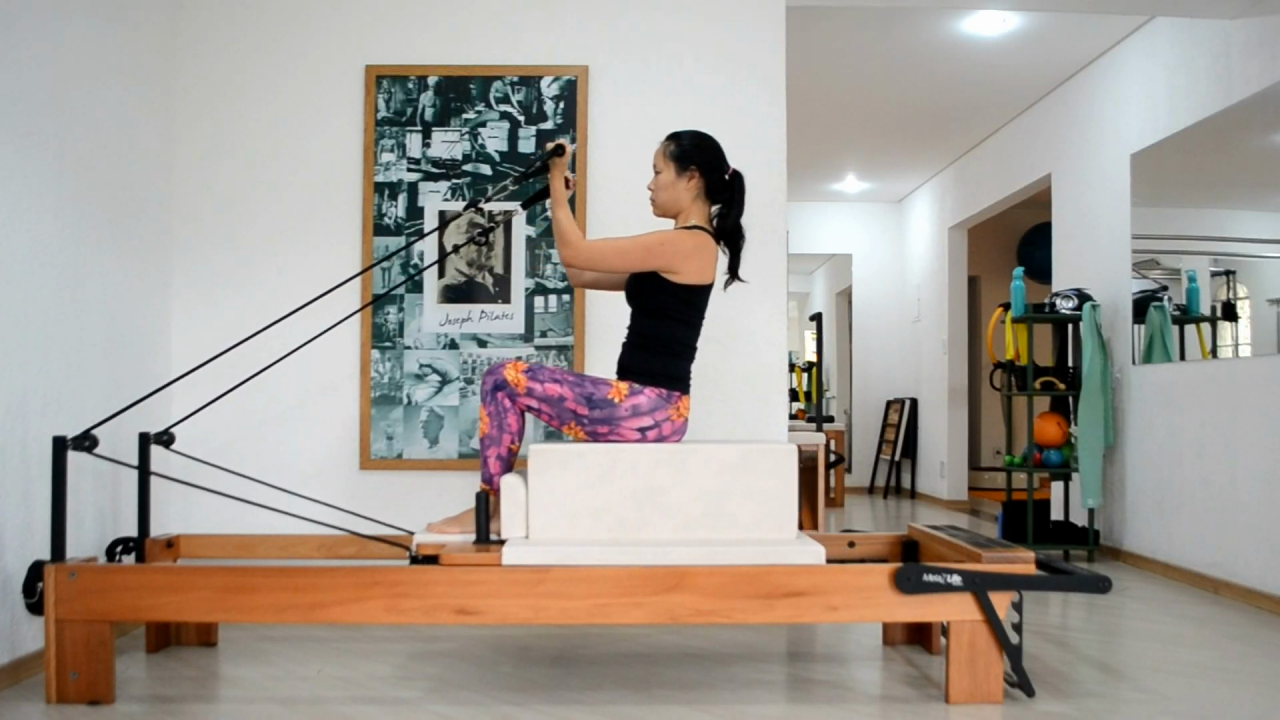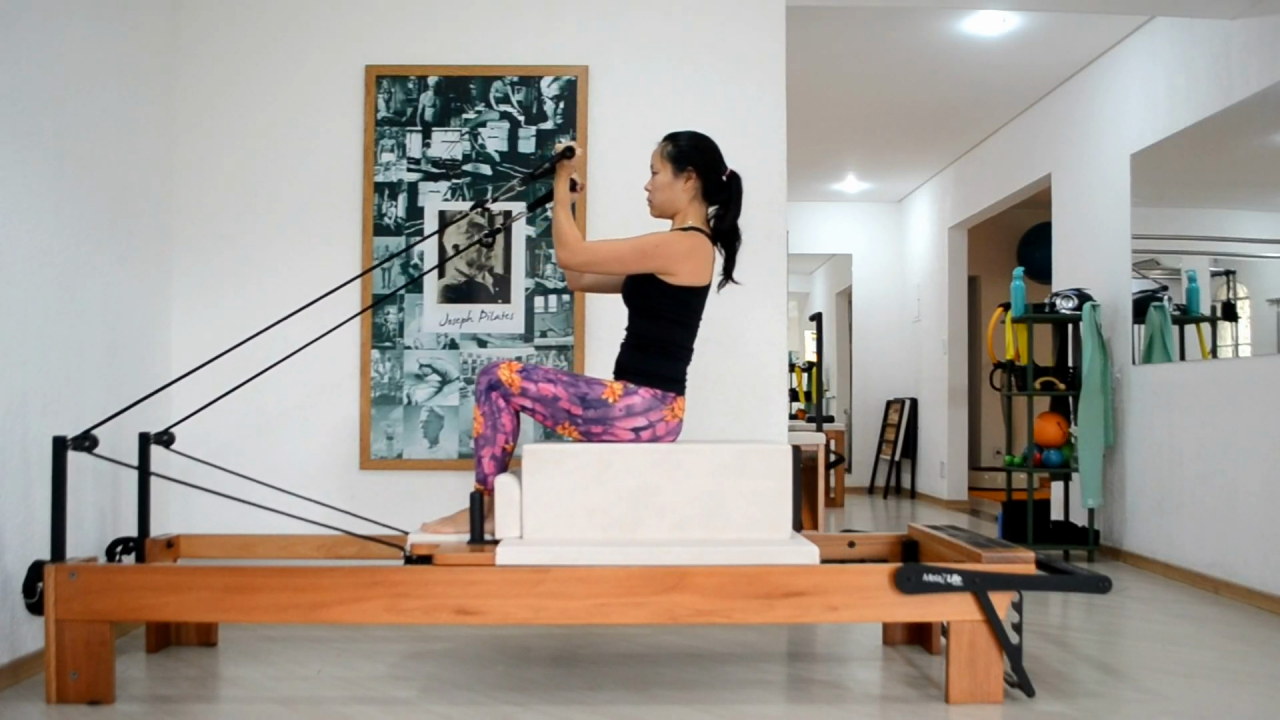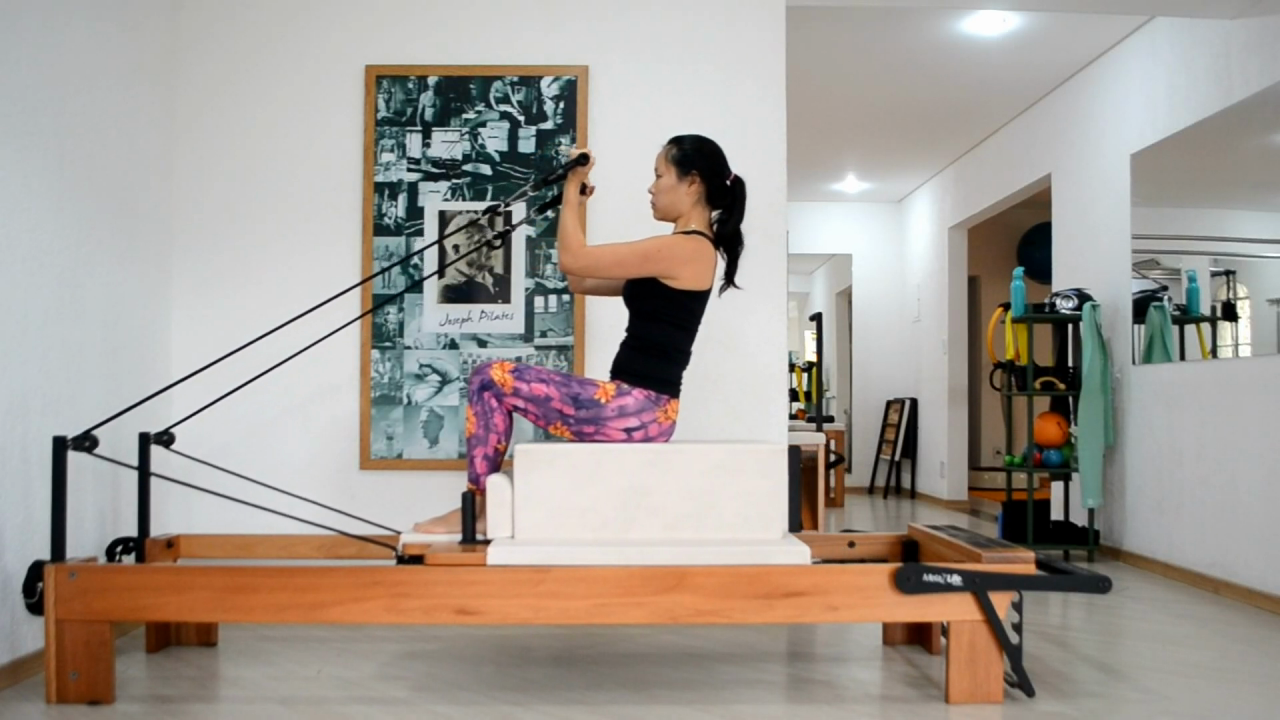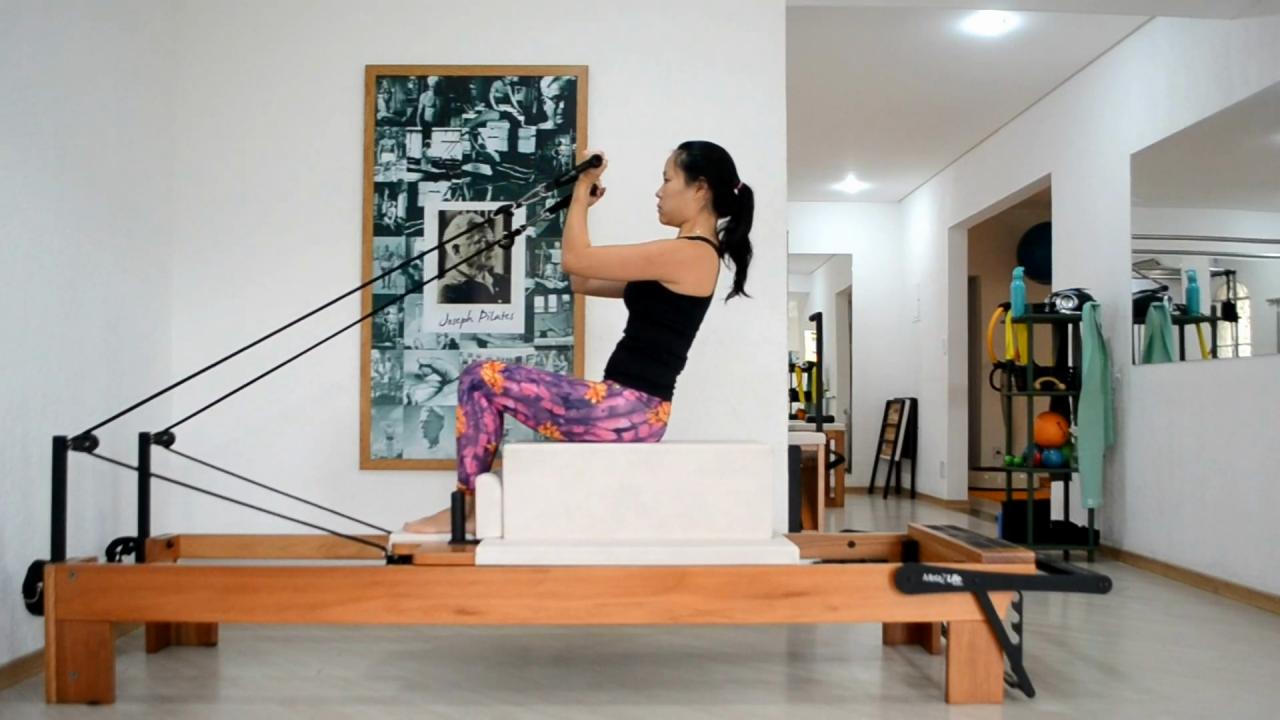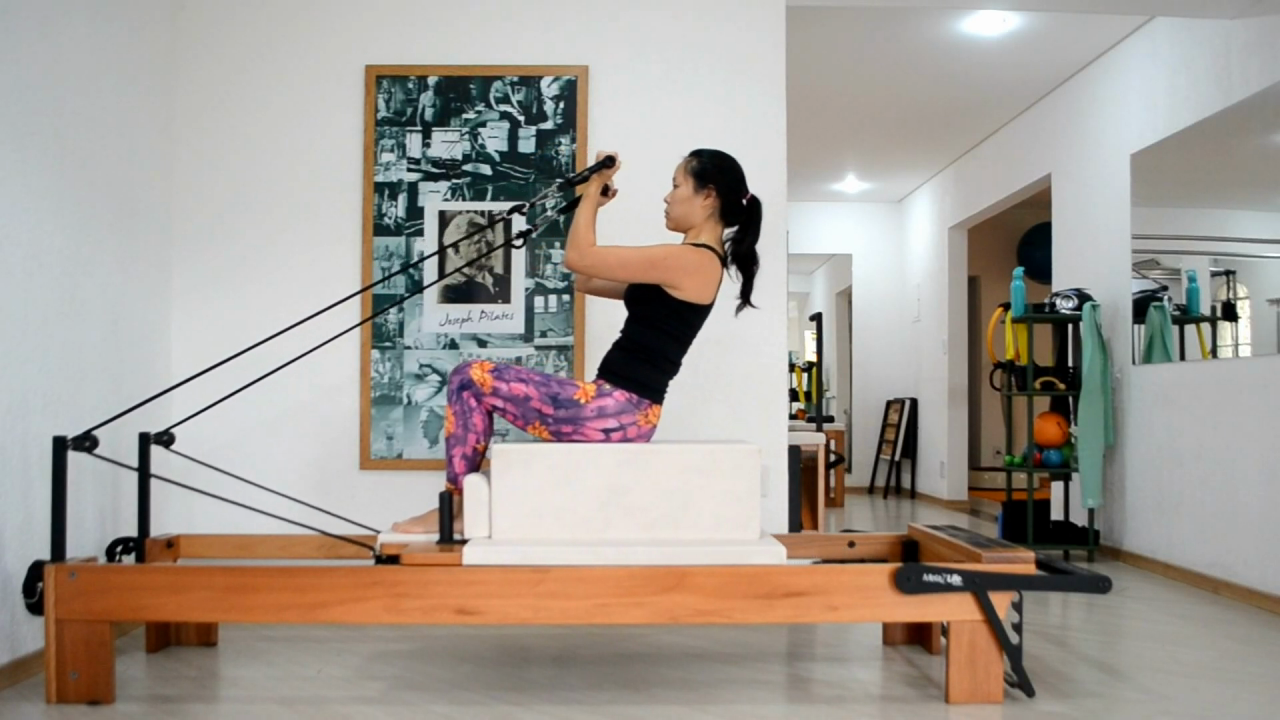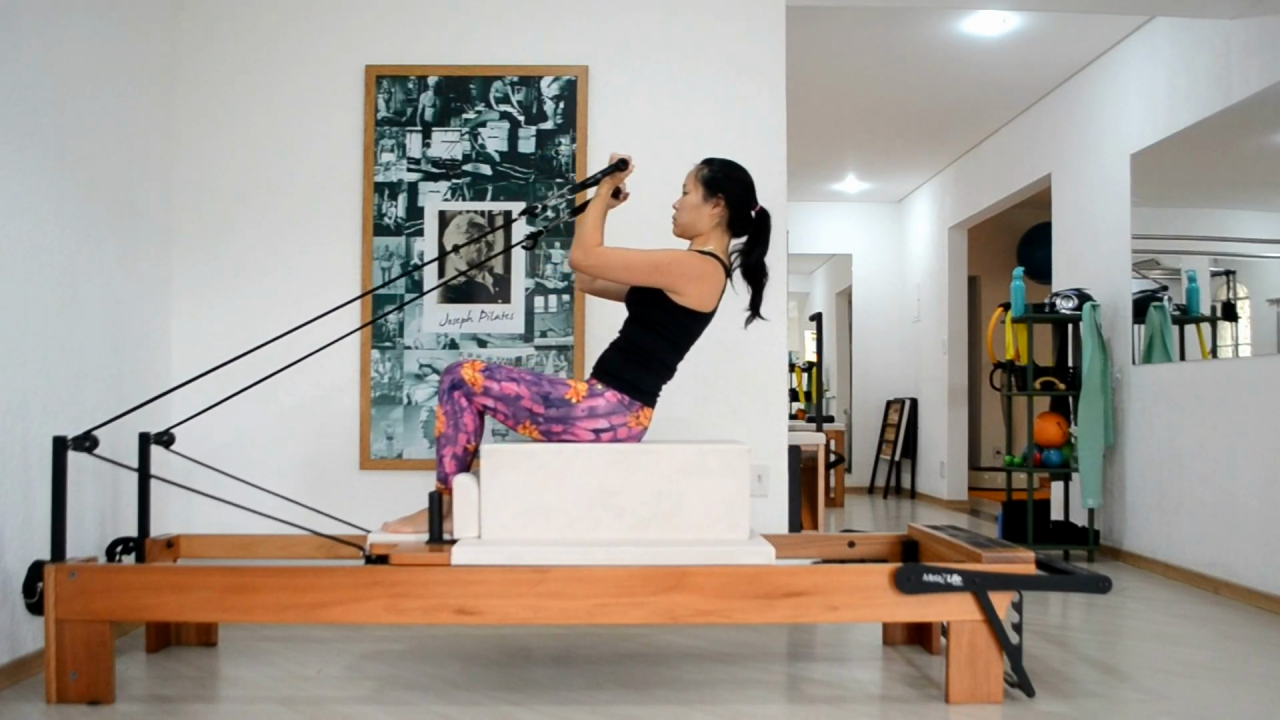
dt=0.4s
person 1, frame 1
left shoulder: (686, 244)
right shoulder: (680, 249)
left elbow: (574, 253)
right elbow: (582, 274)
left wrist: (556, 181)
right wrist: (558, 197)
left hip: (649, 409)
right hip: (649, 407)
left knee: (503, 379)
right knee: (513, 383)
left ankle: (490, 509)
right ankle: (498, 507)
person 1, frame 2
left shoulder: (681, 245)
right shoulder: (679, 249)
left elbow: (570, 256)
right elbow: (580, 277)
left wrist: (562, 182)
right wrist: (564, 200)
left hip: (643, 409)
right hip: (644, 407)
left knee: (498, 379)
right knee: (509, 382)
left ankle: (485, 509)
right ankle: (494, 508)
person 1, frame 3
left shoulder: (684, 249)
right shoulder: (682, 252)
left elbow: (574, 261)
right elbow: (581, 281)
left wrist: (572, 187)
right wrist: (574, 204)
left hip: (636, 410)
right hip: (638, 408)
left knee: (491, 379)
right knee: (499, 382)
left ankle: (476, 509)
right ankle: (484, 508)
person 1, frame 4
left shoulder: (687, 254)
right shoulder: (688, 257)
left elbow: (575, 261)
right elbow: (584, 282)
left wrist: (581, 189)
right wrist: (581, 202)
left hip: (628, 411)
right hip: (629, 409)
left knee: (481, 379)
right knee: (488, 382)
left ankle: (467, 508)
right ankle: (474, 507)
person 1, frame 5
left shoulder: (690, 260)
right shoulder: (689, 265)
left elbow: (578, 258)
right elbow: (586, 280)
left wrist: (592, 188)
right wrist: (591, 203)
left hip: (618, 411)
right hip: (622, 409)
left knee: (471, 379)
right knee: (483, 382)
left ankle: (456, 508)
right ankle: (463, 505)
person 1, frame 6
left shoulder: (696, 268)
right shoulder: (691, 272)
left elbow: (583, 258)
right elbow: (590, 280)
left wrist: (605, 189)
right wrist: (602, 206)
left hip: (609, 412)
right hip: (613, 409)
left knee: (463, 379)
right knee: (473, 381)
left ankle: (446, 508)
right ankle: (455, 505)
